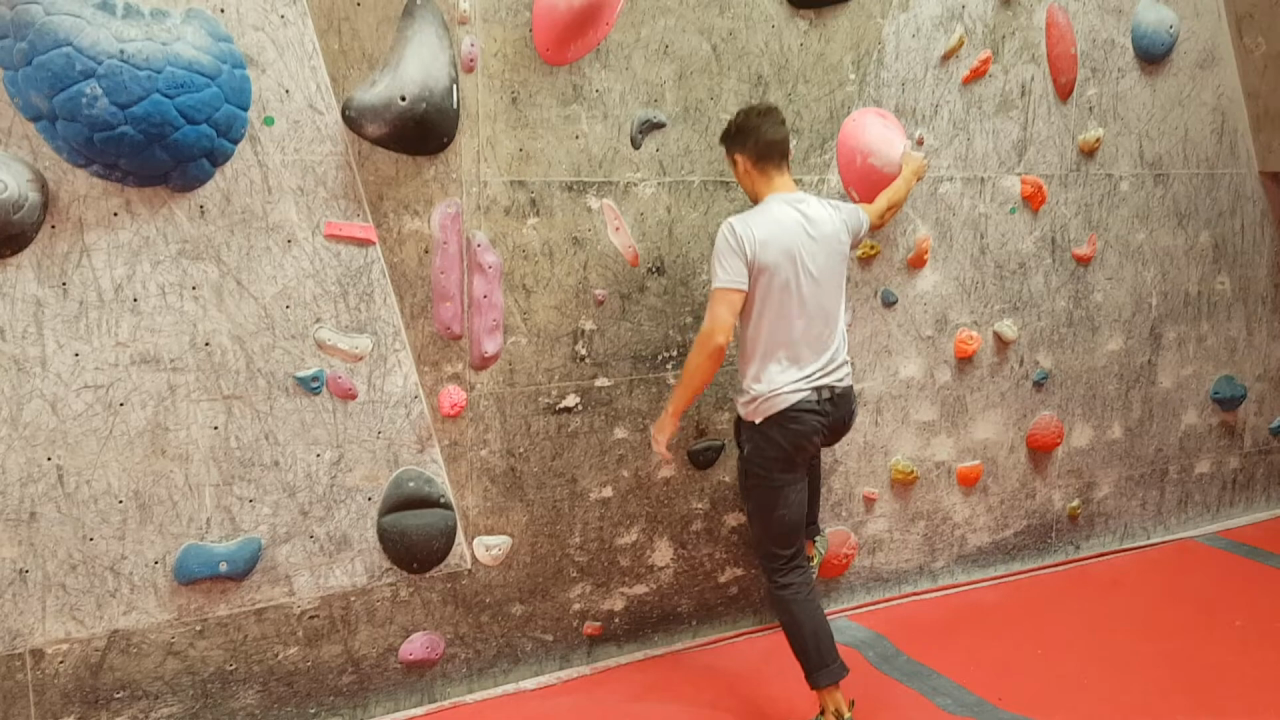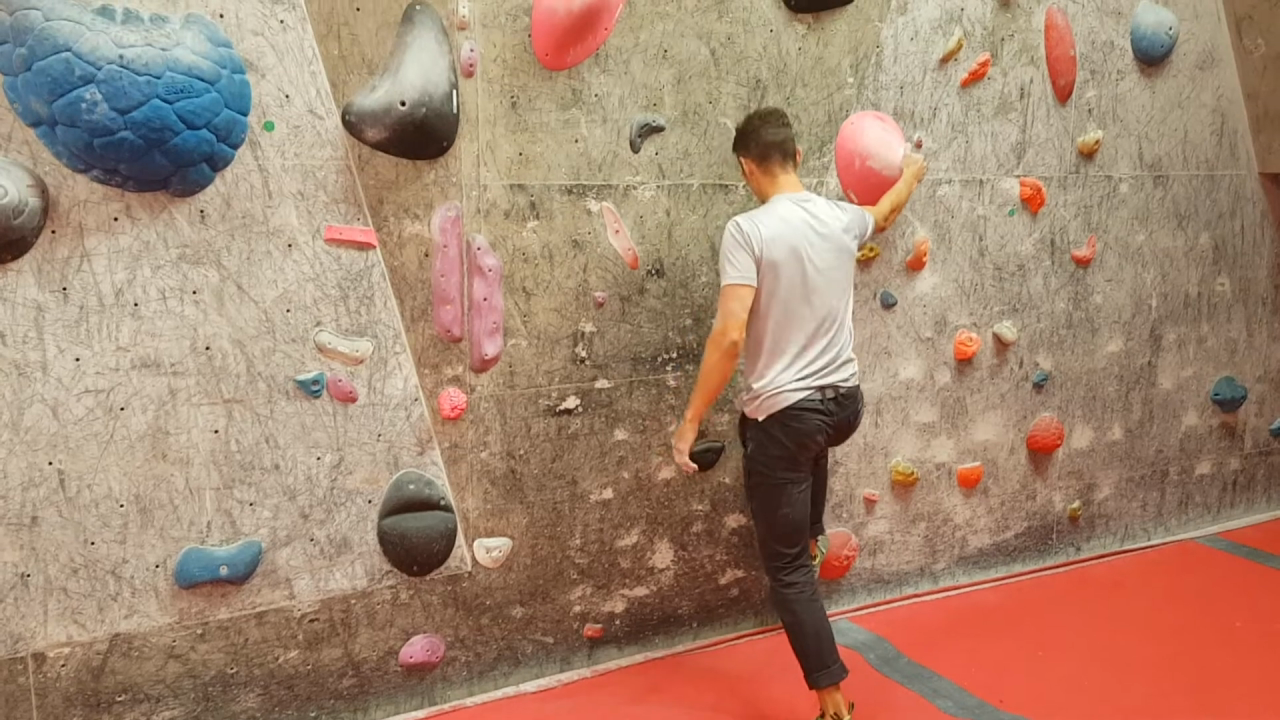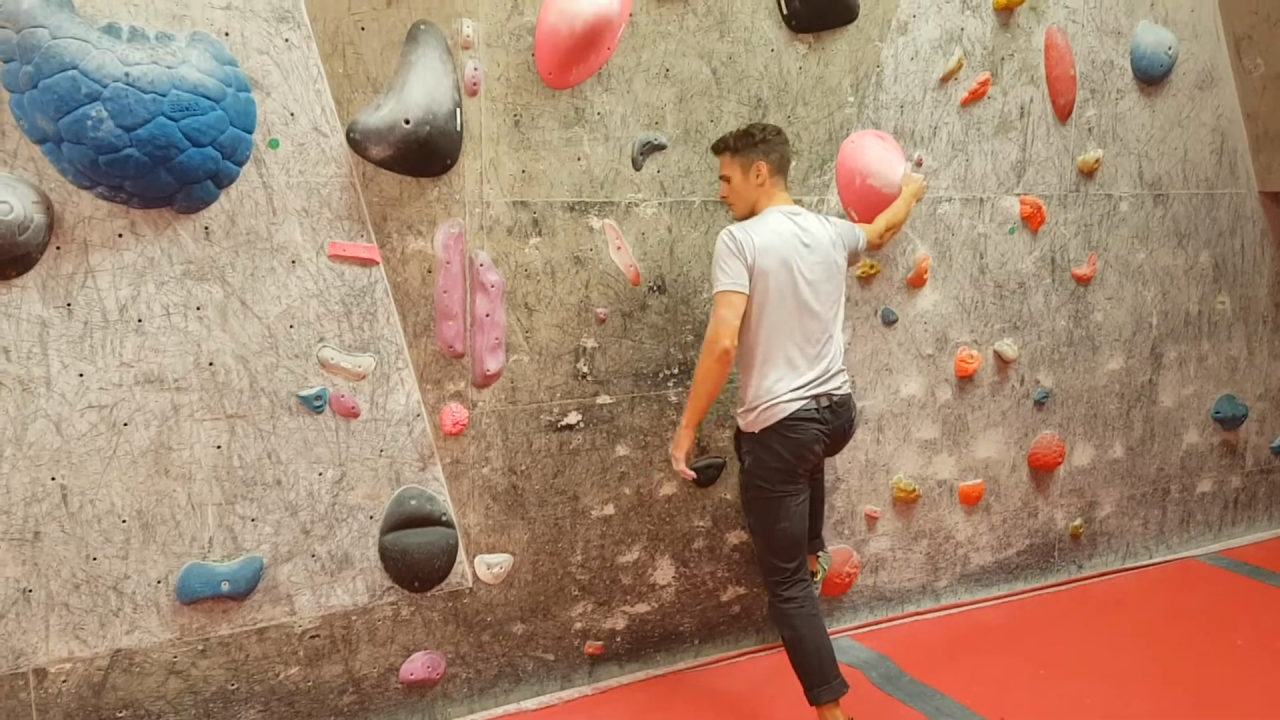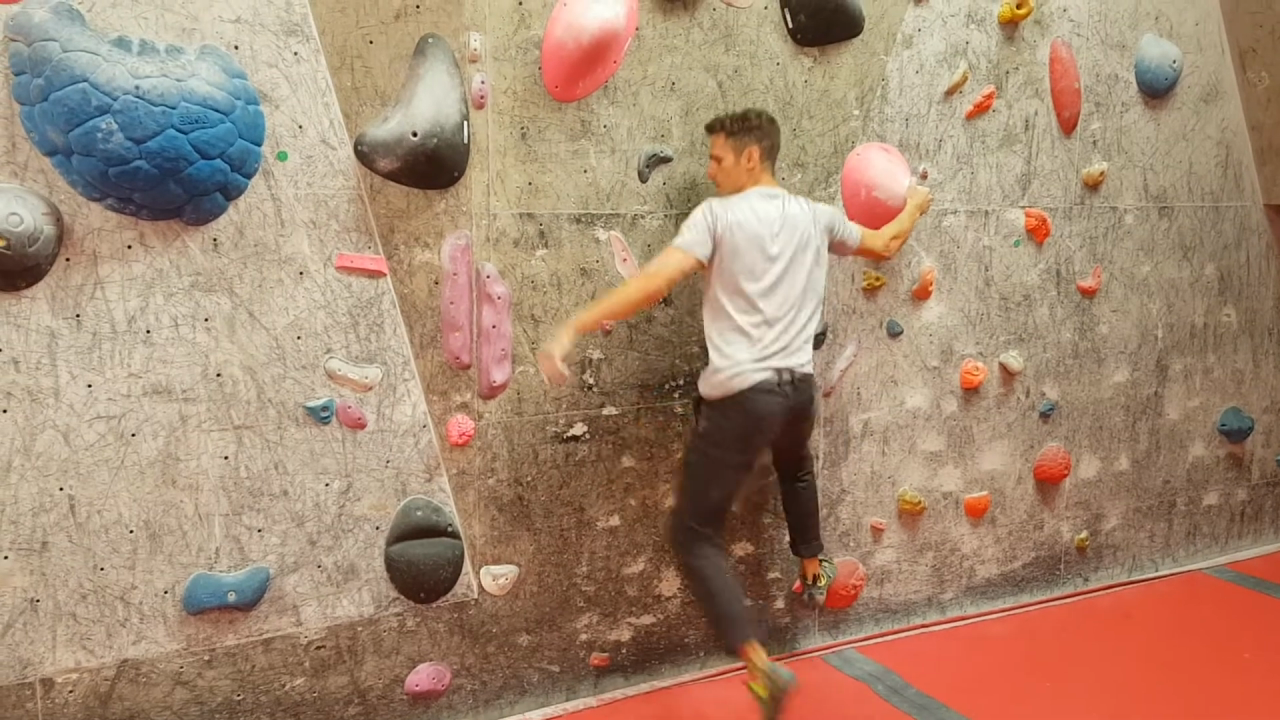
dt=0.5s
person 1, frame 1
left shoulder: (742, 232)
right shoulder: (837, 217)
left elbow: (716, 338)
right elbow: (882, 209)
left wrist: (671, 414)
right wrist: (910, 171)
left hip: (776, 416)
right hip: (838, 402)
left knee: (783, 569)
right ankle: (809, 536)
person 1, frame 2
left shoulder: (748, 230)
right shoulder: (843, 218)
left elbow: (730, 335)
right elbow: (885, 211)
left wrist: (691, 419)
right wrist: (909, 176)
left hip: (781, 415)
right hip: (845, 402)
left knee: (786, 570)
right ankle: (812, 536)
person 1, frame 3
left shoulder: (739, 239)
right shoulder: (832, 232)
left elbow: (722, 342)
right elbow: (879, 231)
left wrist: (687, 426)
right wrist: (909, 194)
left hip: (778, 426)
right hip: (838, 412)
left knee: (785, 585)
right ankle: (813, 552)
person 1, frame 4
left shoulder: (718, 215)
right shoulder: (814, 215)
left elbow: (655, 280)
right elbow: (882, 245)
left wrist: (572, 327)
right wrist: (914, 208)
left hip: (738, 400)
right hip: (797, 391)
left knee: (693, 538)
right knee: (793, 464)
left ankle: (762, 666)
right ankle: (813, 570)
